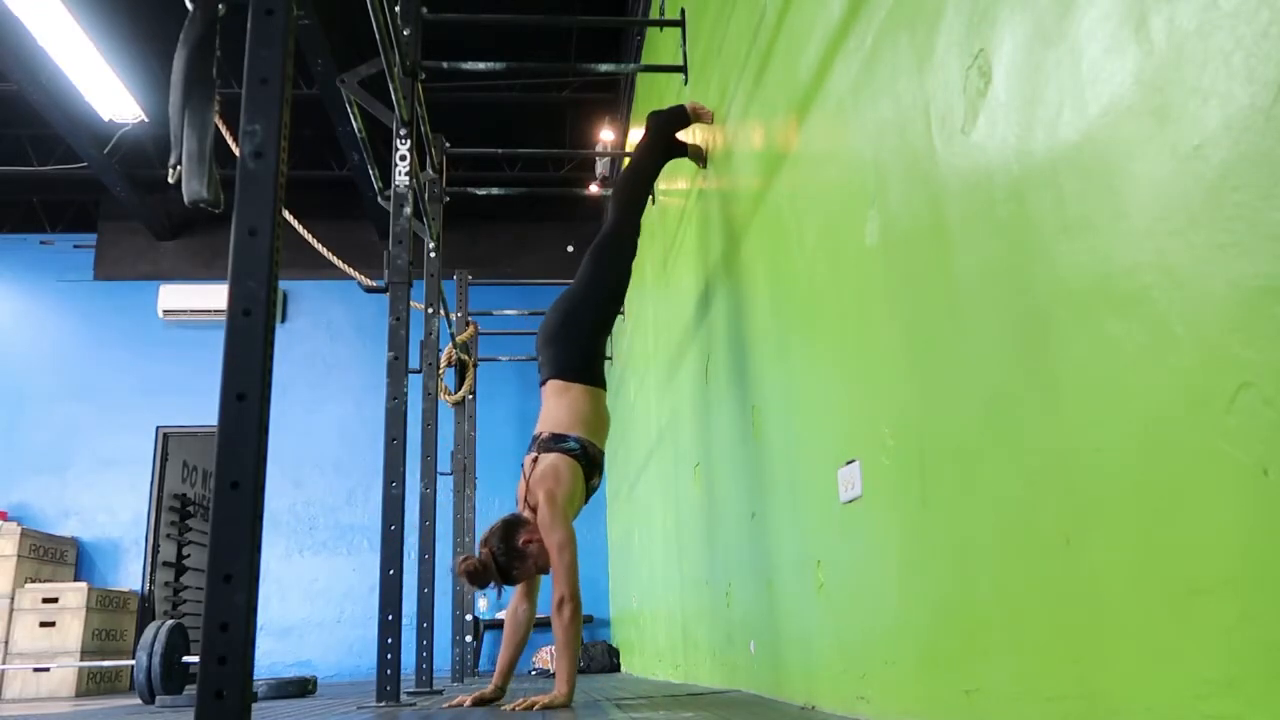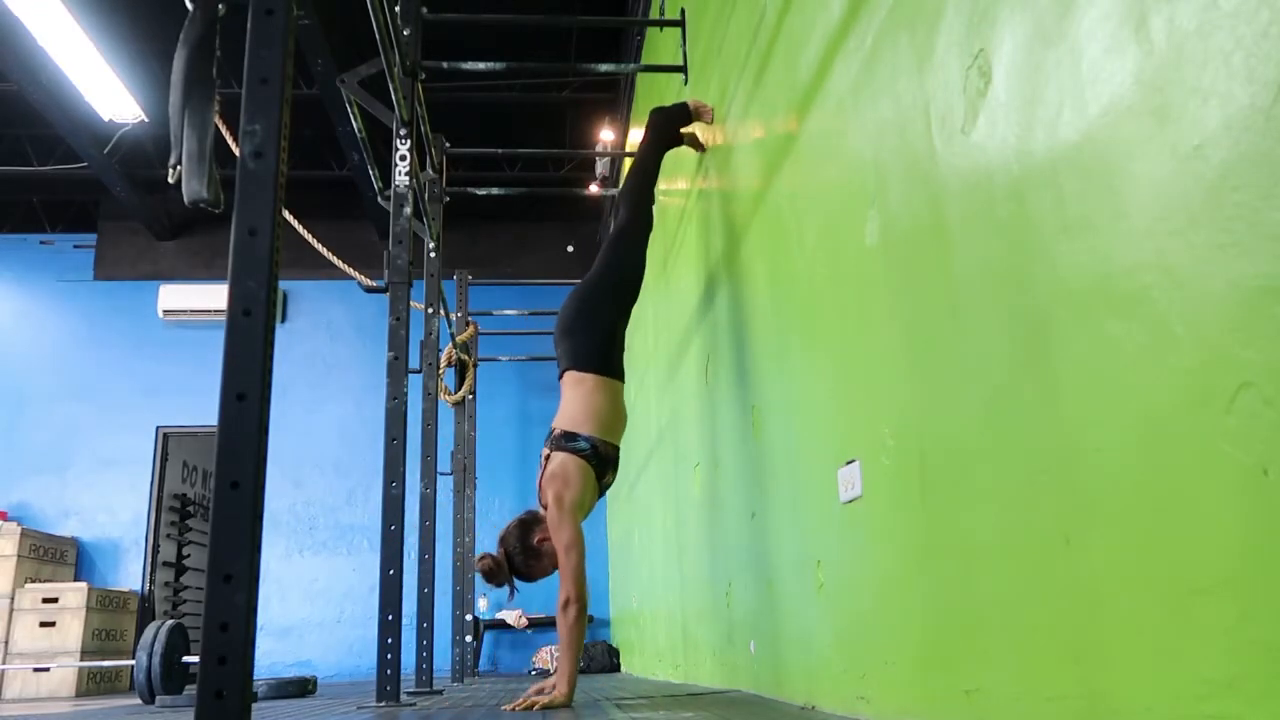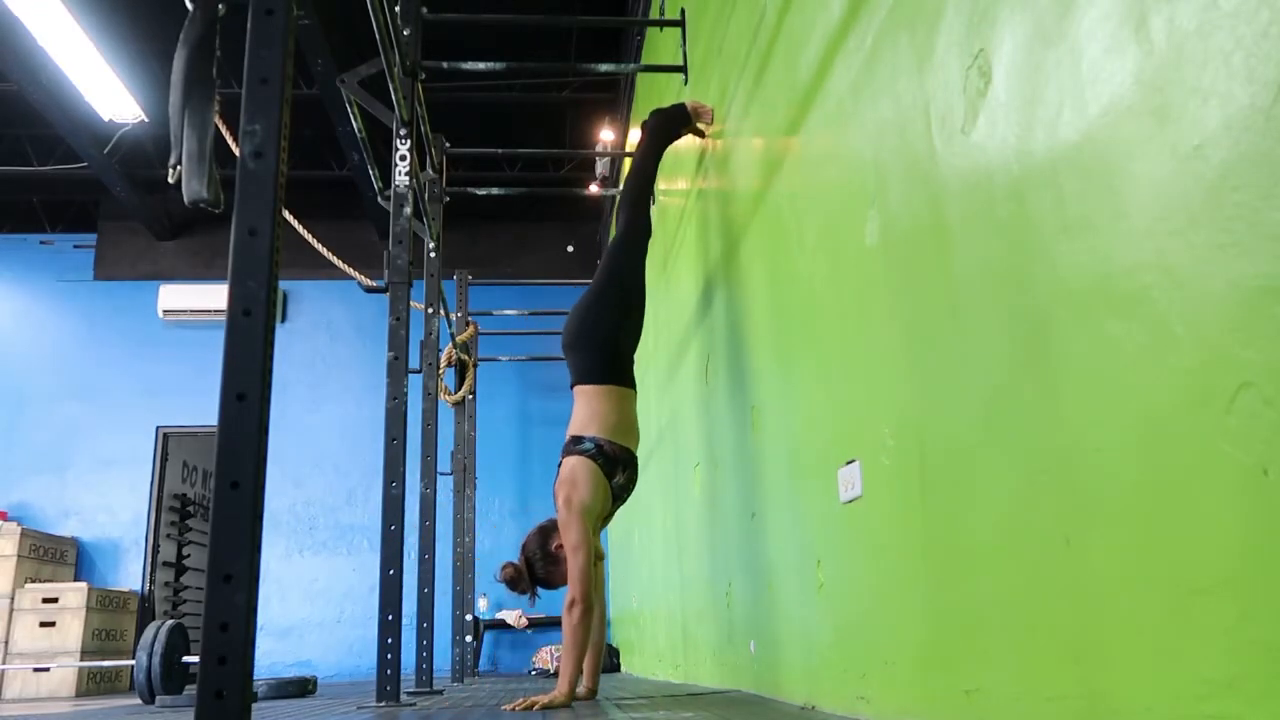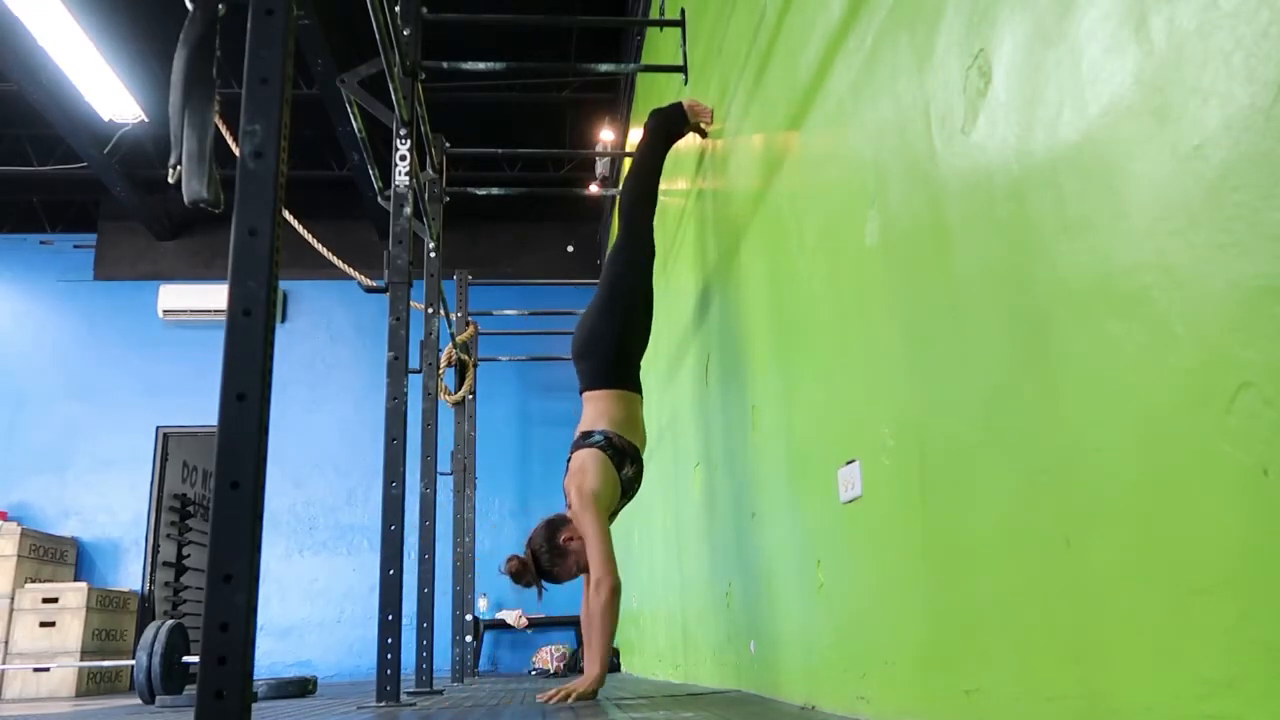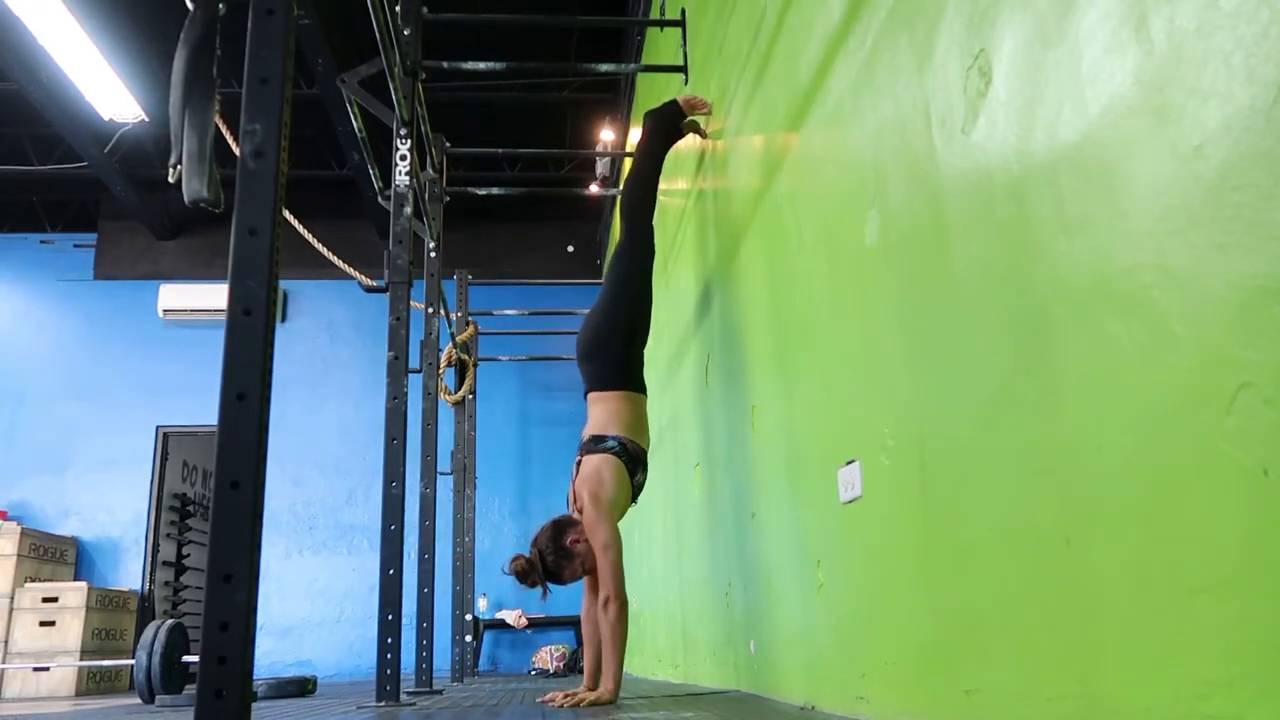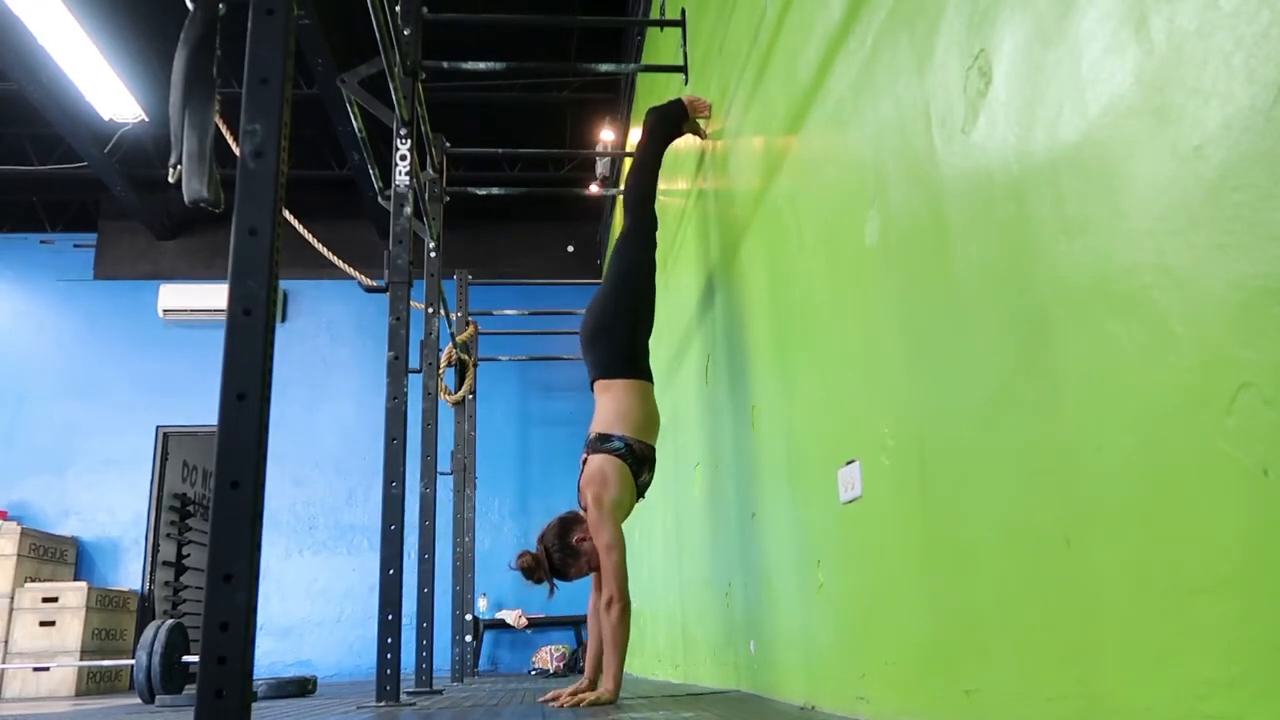
dt=0.3s
person 1, frame 1
left shoulder: (545, 500)
right shoulder: (534, 505)
left elbow: (565, 600)
right elbow: (526, 601)
left wrist: (562, 691)
right wrist: (496, 686)
left hip: (572, 339)
right hip: (568, 345)
left knee: (620, 225)
right knee: (618, 232)
left ankle: (667, 132)
person 1, frame 2
left shoulder: (560, 497)
right shoulder: (555, 500)
left elbow: (571, 600)
left wrist: (564, 687)
right wrist: (562, 677)
left hip: (591, 337)
right hip: (586, 342)
left knee: (631, 225)
right knee: (628, 229)
left ankle: (670, 126)
person 1, frame 3
left shoulder: (576, 504)
right shoulder: (578, 509)
left elbow: (580, 602)
right elbow: (587, 601)
left wrist: (567, 688)
right wrist: (585, 683)
left hip: (599, 347)
right hip: (597, 352)
left knee: (631, 232)
right knee: (630, 237)
left ankle: (667, 125)
person 1, frame 4
left shoulder: (585, 498)
right shoulder: (584, 503)
left elbow: (604, 584)
right elbow: (596, 588)
left wrist: (592, 674)
right wrist: (588, 676)
left hip: (609, 359)
right hip: (607, 363)
left knee: (633, 235)
right knee: (633, 242)
left ankle: (668, 127)
person 1, frame 5
left shoulder: (594, 500)
right shoulder: (591, 503)
left elbow: (610, 599)
right elbow: (598, 599)
left wrist: (607, 686)
right wrist: (592, 681)
left hip: (612, 356)
right hip: (610, 363)
left knee: (635, 234)
right knee: (635, 238)
left ankle: (663, 129)
person 1, frame 6
left shoulder: (599, 497)
right shoulder: (595, 502)
left elbow: (613, 599)
left wrist: (606, 685)
right wrist: (591, 678)
left hip: (618, 347)
right hip: (614, 351)
left knee: (638, 228)
right knee: (637, 231)
left ankle: (667, 125)
